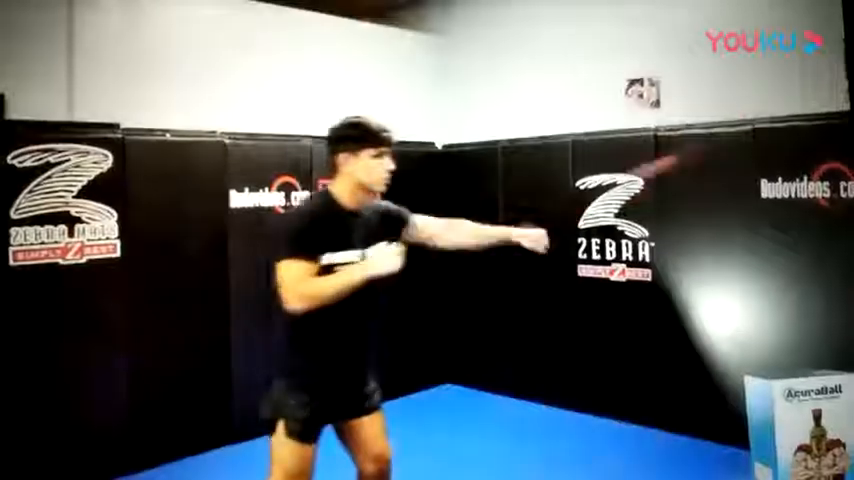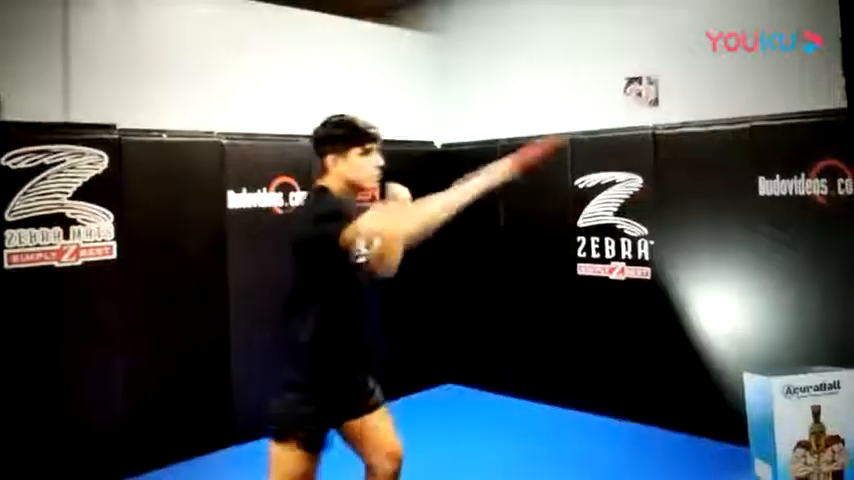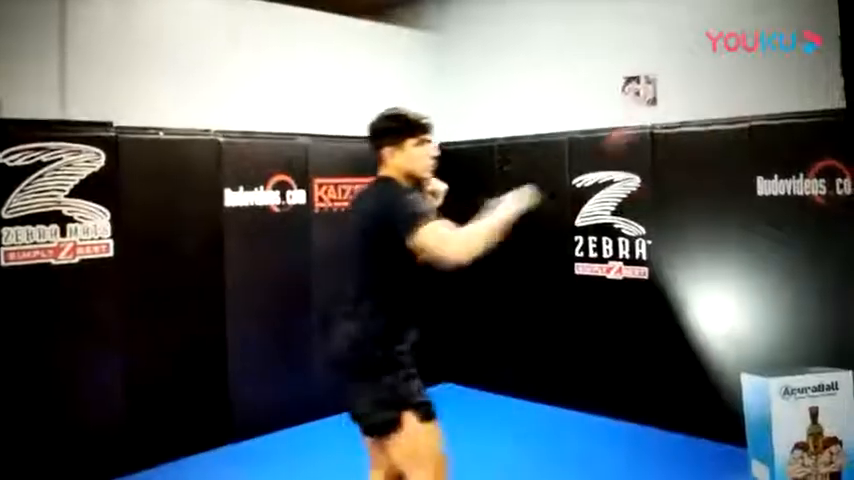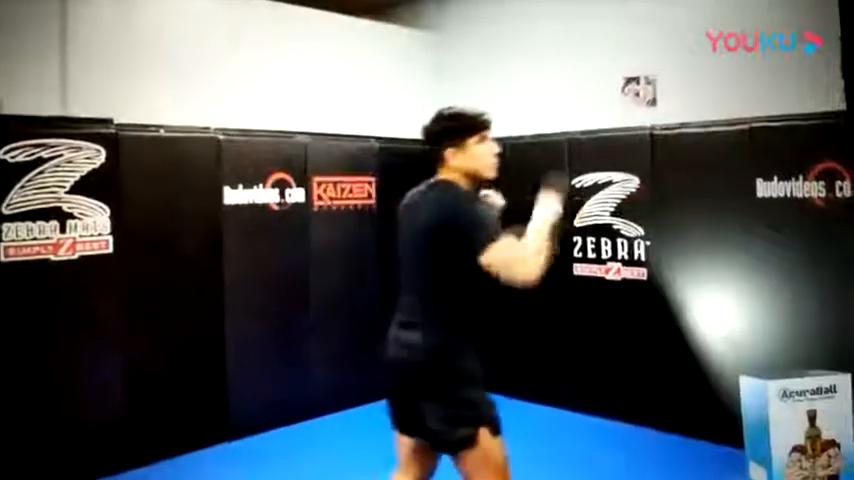
dt=0.4s
person 1, frame 1
left shoulder: (381, 216)
right shoulder: (304, 220)
left elbow: (445, 232)
right elbow: (296, 297)
left wrist: (510, 233)
right wrist: (367, 268)
left hip: (355, 368)
right hip: (304, 372)
person 1, frame 2
left shoulder: (350, 212)
right shoulder: (321, 213)
left elbow: (383, 268)
right elbow: (405, 224)
left wrist: (395, 210)
right wrist: (484, 180)
left hip: (350, 368)
right hip: (308, 374)
person 1, frame 3
left shoulder: (376, 200)
right shoulder: (396, 201)
right elbow: (455, 251)
left wrist: (430, 209)
right wrist: (506, 209)
left hip: (373, 349)
right hip: (379, 353)
person 1, frame 4
left shoulder: (417, 201)
right shoulder: (462, 208)
right elbow: (524, 270)
right wrist: (545, 213)
left hip: (406, 353)
right hip: (444, 364)
